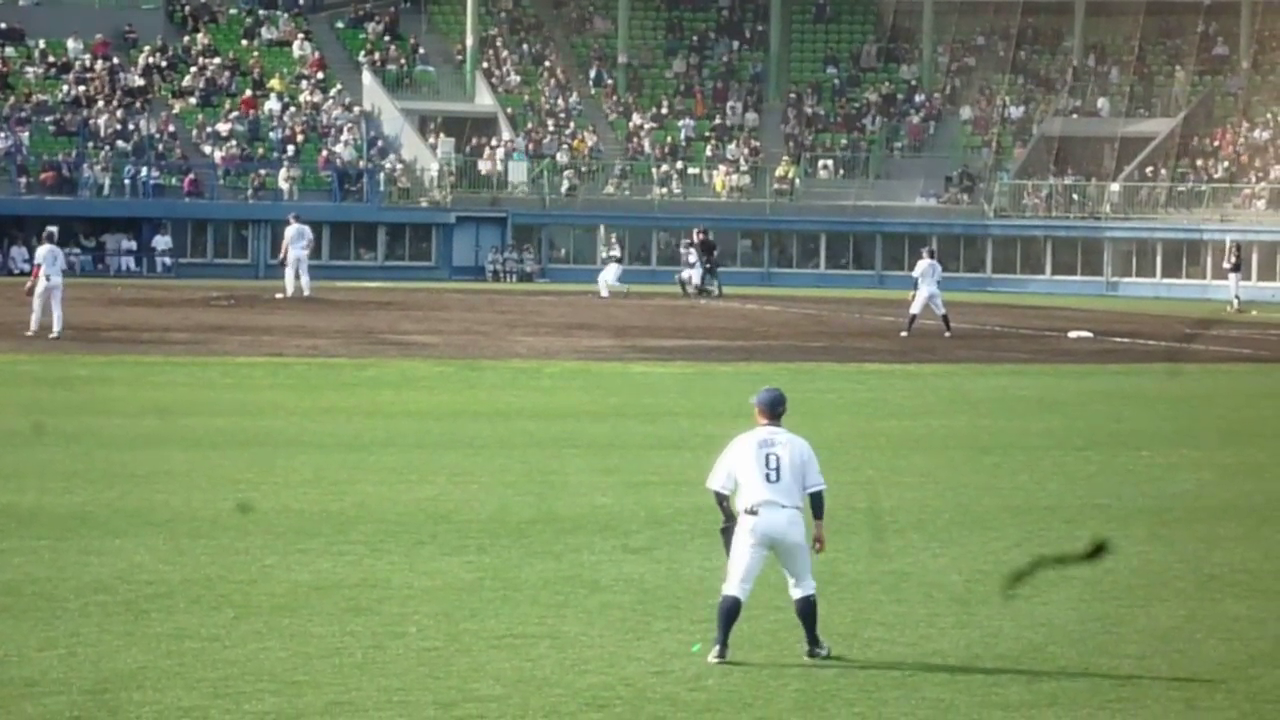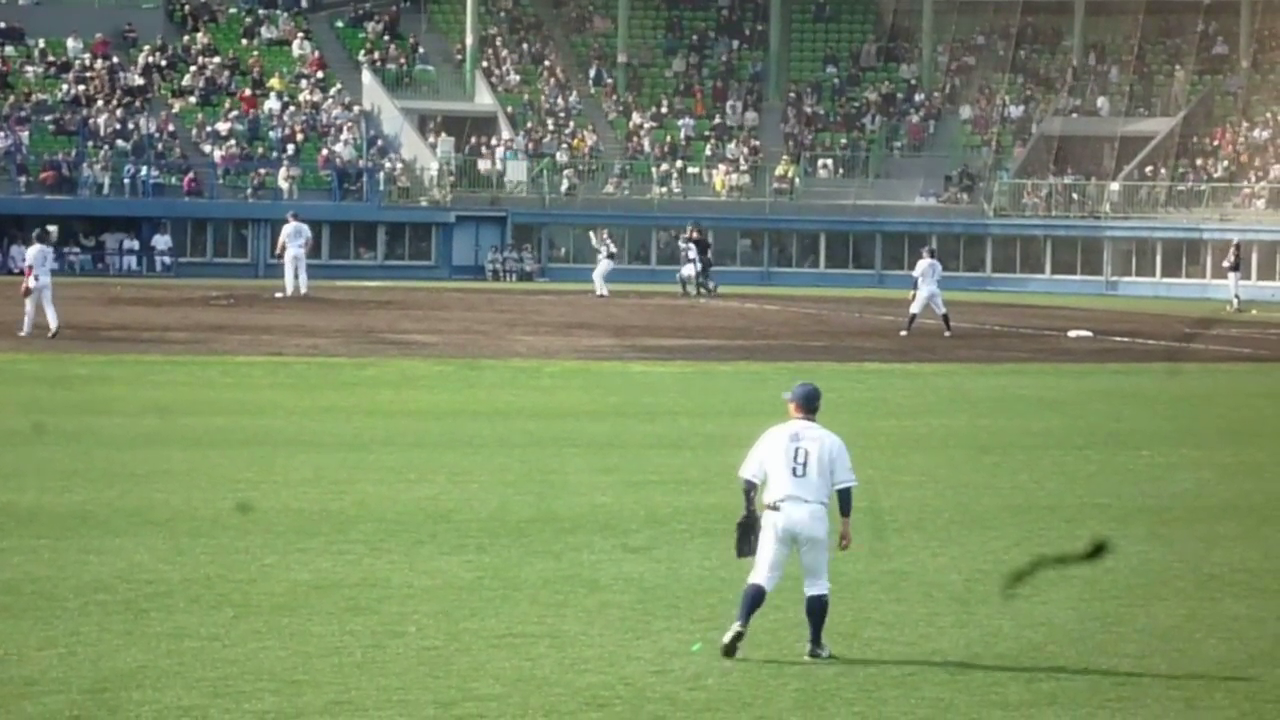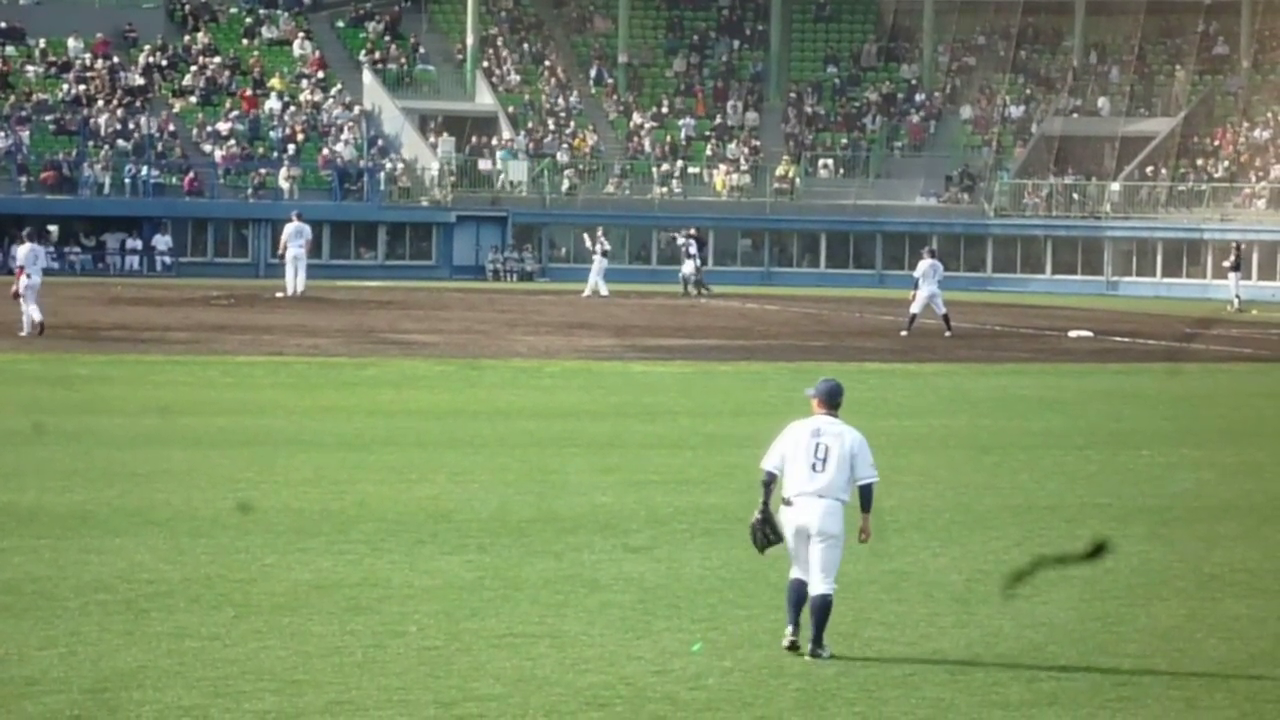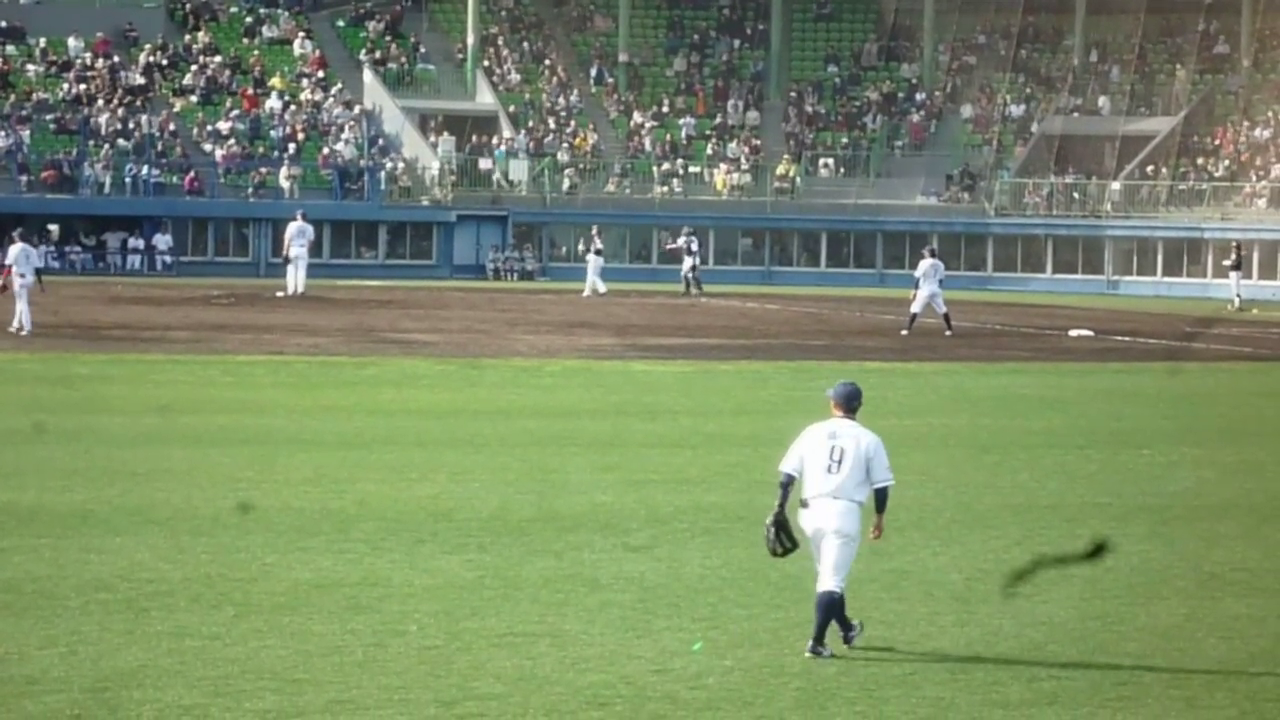
dt=0.2s
person 1, frame 1
left shoulder: (741, 443)
right shoulder: (799, 445)
left elbow: (719, 488)
right elbow: (815, 491)
left wrist: (729, 516)
right wrist: (819, 527)
left hip: (754, 521)
right hip: (790, 521)
left knee: (735, 586)
right knee: (802, 584)
left ankle: (720, 646)
right ankle: (813, 644)
person 1, frame 2
left shoulder: (772, 436)
right shoulder: (831, 441)
left elbow: (749, 479)
right elbow: (843, 486)
left wrist: (749, 509)
right wrist: (845, 524)
left hip: (777, 514)
right hip: (813, 516)
left knee: (762, 577)
right knee: (816, 584)
left ankle: (740, 626)
right ankle: (816, 645)
person 1, frame 3
left shoulder: (795, 430)
right shoulder: (852, 436)
left elbow: (770, 471)
right elbow: (865, 482)
left wrist: (764, 504)
right wrist: (865, 519)
left hip: (793, 509)
right hip: (828, 511)
left knee: (800, 572)
right knee: (822, 581)
left ankle: (792, 629)
right ankle: (816, 644)
person 1, frame 4
left shoulder: (812, 432)
right shoulder: (869, 439)
left elbow: (789, 473)
right elbow: (881, 485)
left wrist: (780, 506)
right wrist: (879, 518)
left hip: (811, 511)
right hip: (844, 513)
left knee: (828, 576)
right knee: (832, 581)
left ankle: (847, 630)
right ankle: (816, 641)
